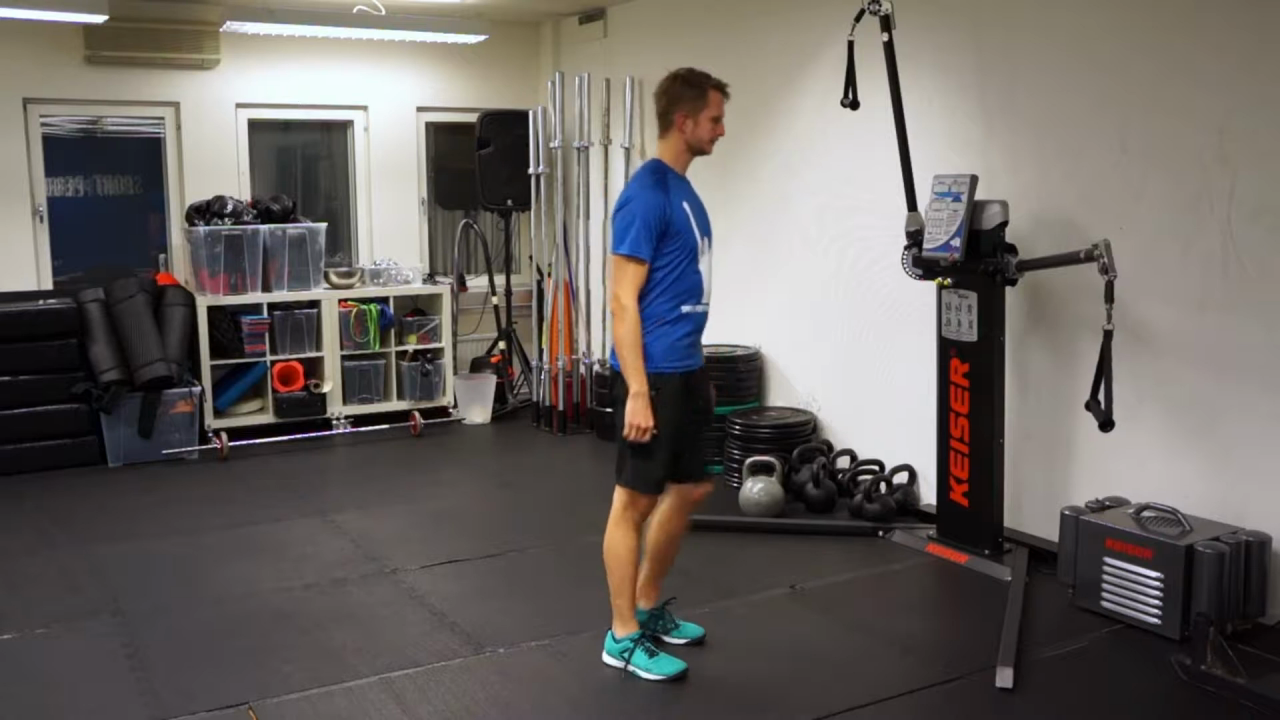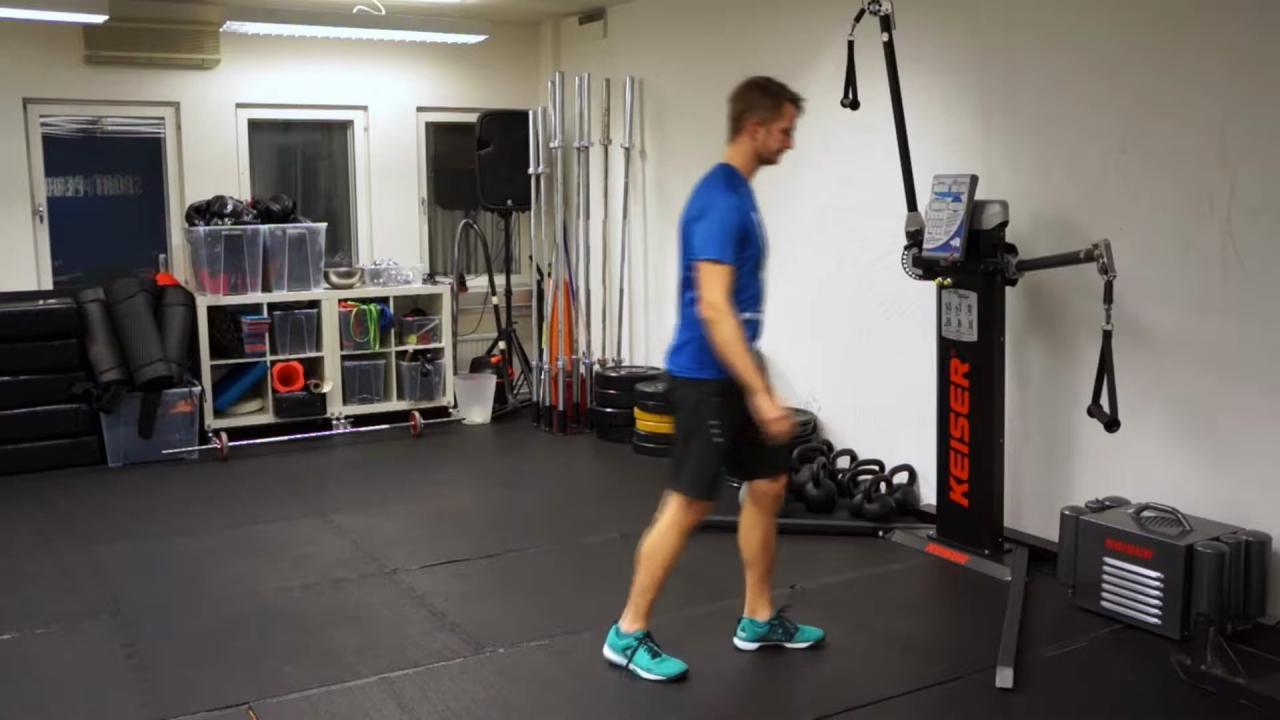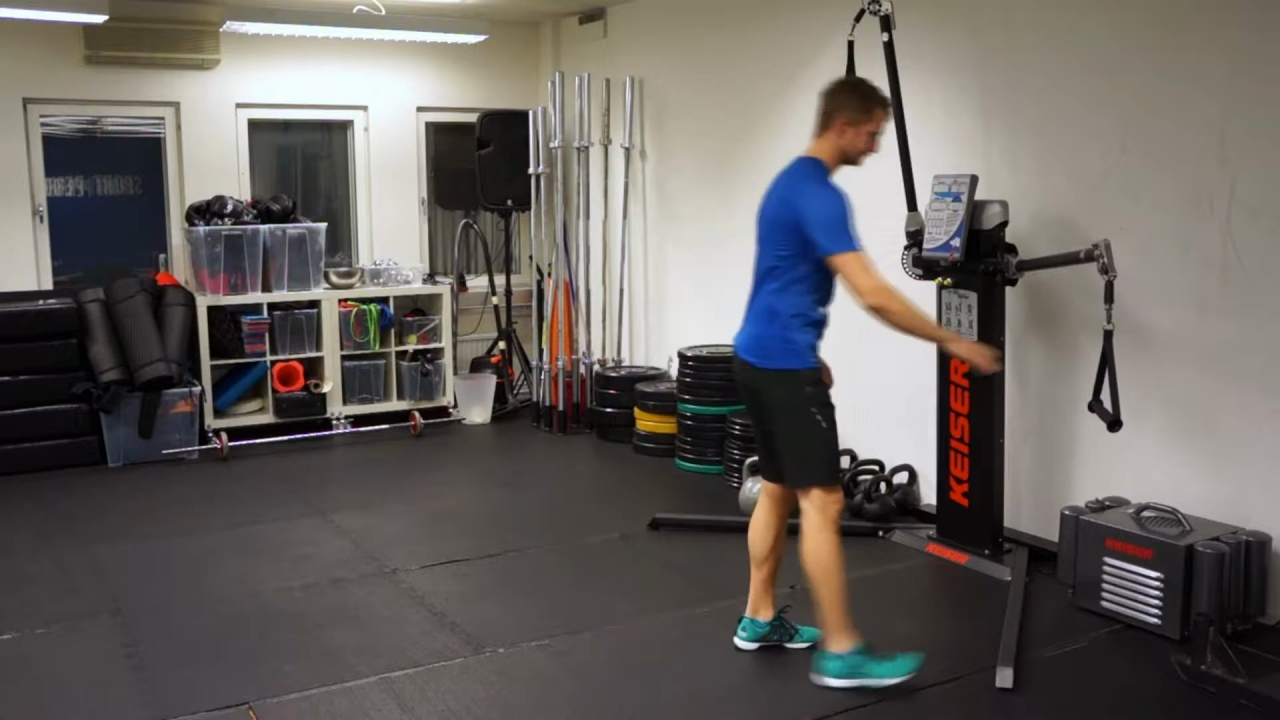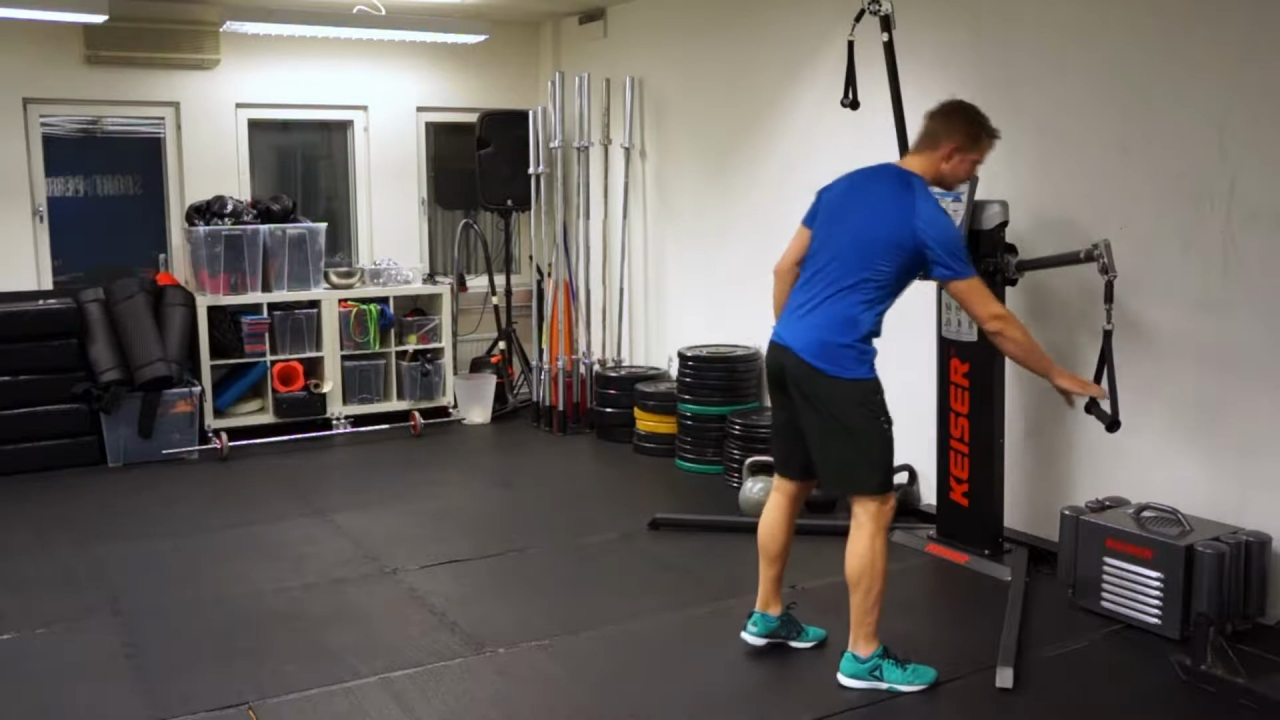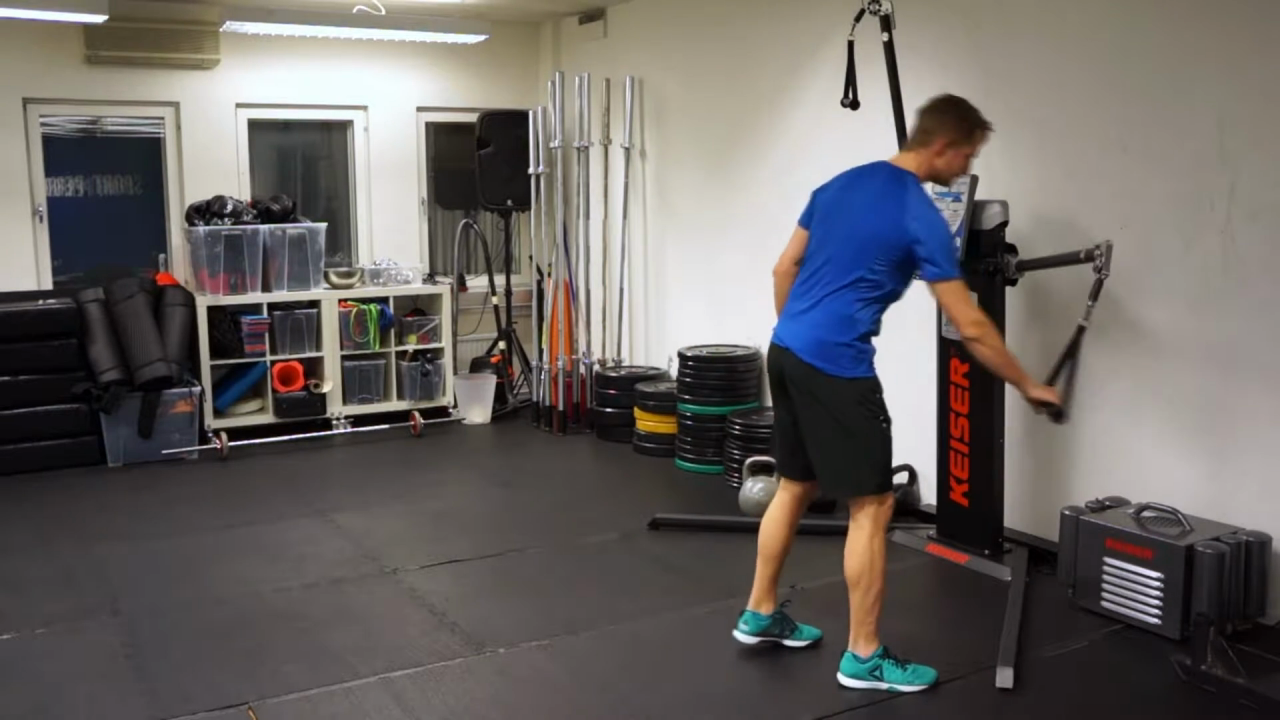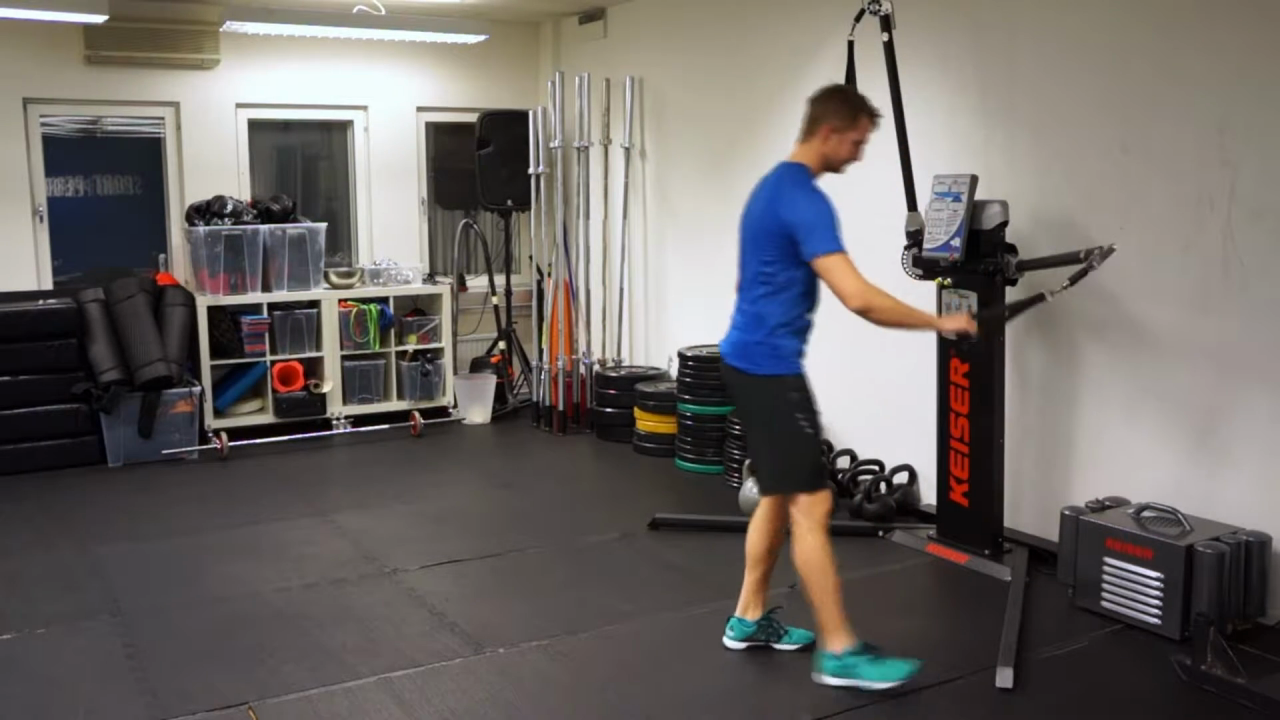
dt=0.4s
person 1, frame 1
left shoulder: (685, 191)
right shoulder: (646, 194)
right elbow: (624, 301)
right wrist: (638, 392)
left hip: (684, 370)
right hip: (651, 374)
left knee: (689, 491)
right knee: (635, 500)
left ankle: (648, 606)
right ankle: (624, 636)
person 1, frame 2
left shoulder: (738, 193)
right shoulder: (720, 199)
right elbow: (714, 307)
right wrist: (759, 393)
left hip: (733, 371)
right hip: (707, 377)
left knee: (769, 487)
right knee: (687, 506)
left ankle: (759, 619)
right ankle: (629, 632)
person 1, frame 3
left shoulder: (792, 182)
right shoulder: (817, 194)
right elbow: (873, 295)
right wrist: (952, 343)
left hip: (761, 354)
right hip: (782, 362)
left knee: (779, 489)
right knee: (821, 500)
left ankle: (759, 619)
right ankle: (842, 649)
person 1, frame 4
left shoulder: (843, 186)
right shoulder: (927, 218)
left elbow: (786, 269)
right elbow: (992, 319)
right wrist: (1056, 375)
left hip: (786, 351)
right hip: (838, 367)
left knee: (789, 487)
right knee: (874, 507)
left ankle: (767, 615)
right ankle: (863, 656)
person 1, frame 5
left shoulder: (839, 185)
right shoulder: (921, 219)
left elbow: (785, 268)
right elbow: (971, 327)
right wrist: (1028, 385)
left hip: (787, 352)
right hip: (837, 368)
left knee: (796, 487)
right knee: (872, 507)
left ankle: (759, 613)
right ankle: (863, 656)
person 1, frame 6
left shoulder: (769, 188)
right shoulder: (804, 200)
right elbow: (858, 298)
right wrist: (939, 323)
left hip: (749, 357)
right hip: (769, 367)
left knee: (779, 495)
right knee: (811, 504)
left ankle: (748, 619)
right ankle: (840, 650)
